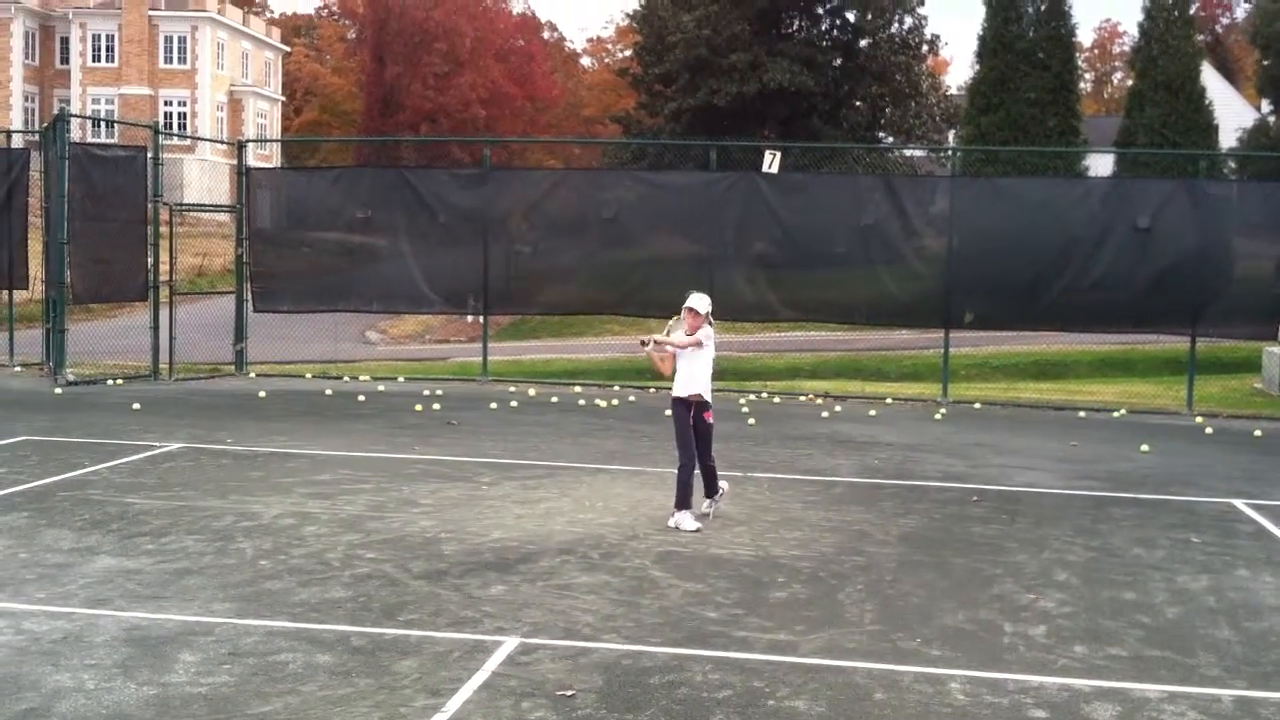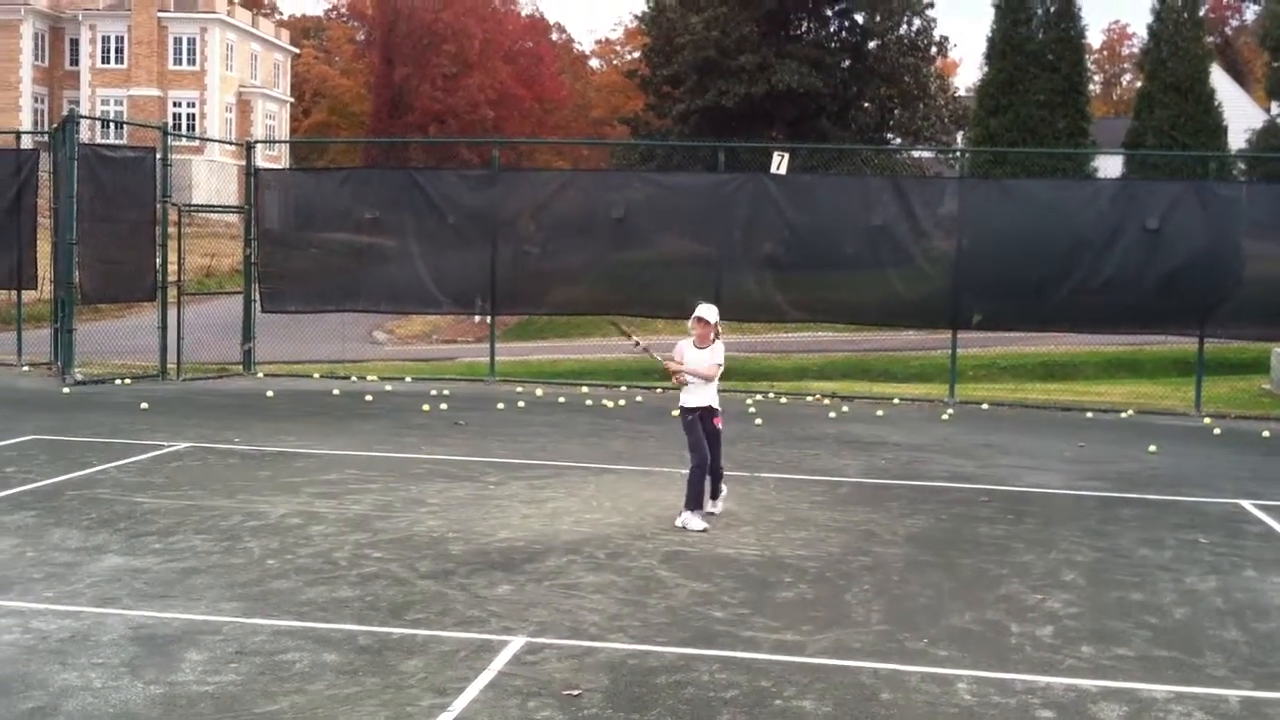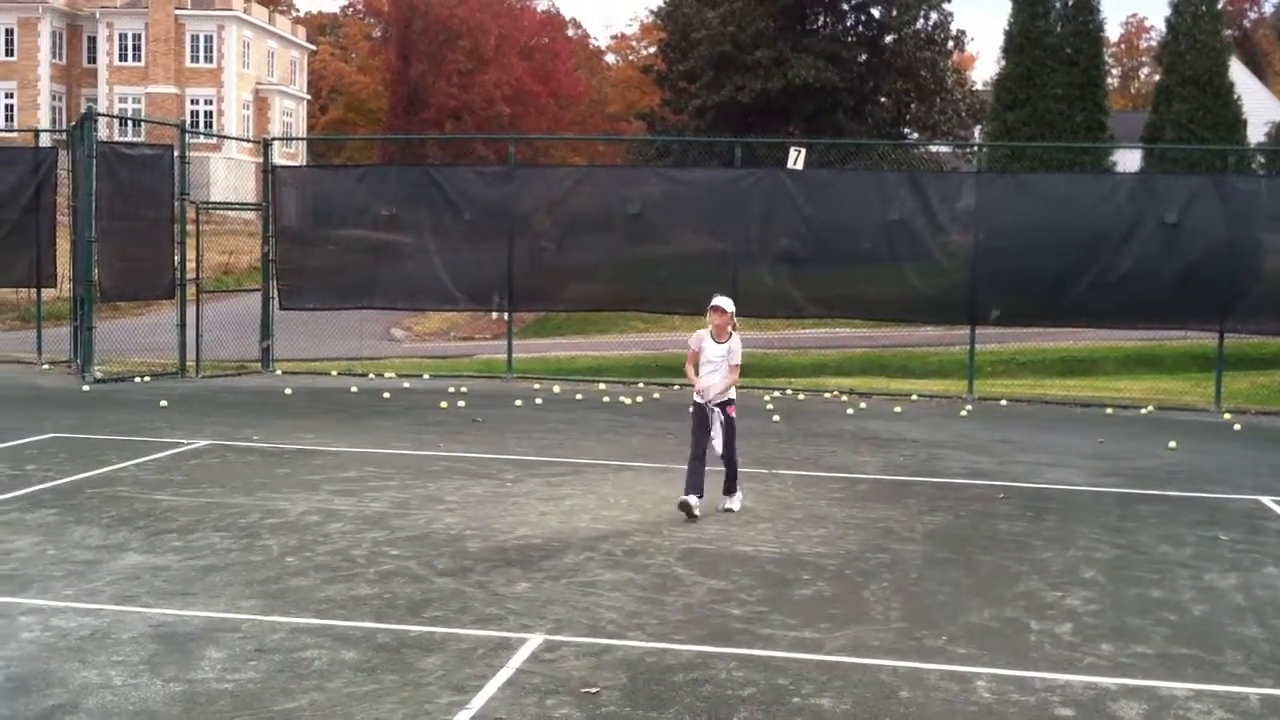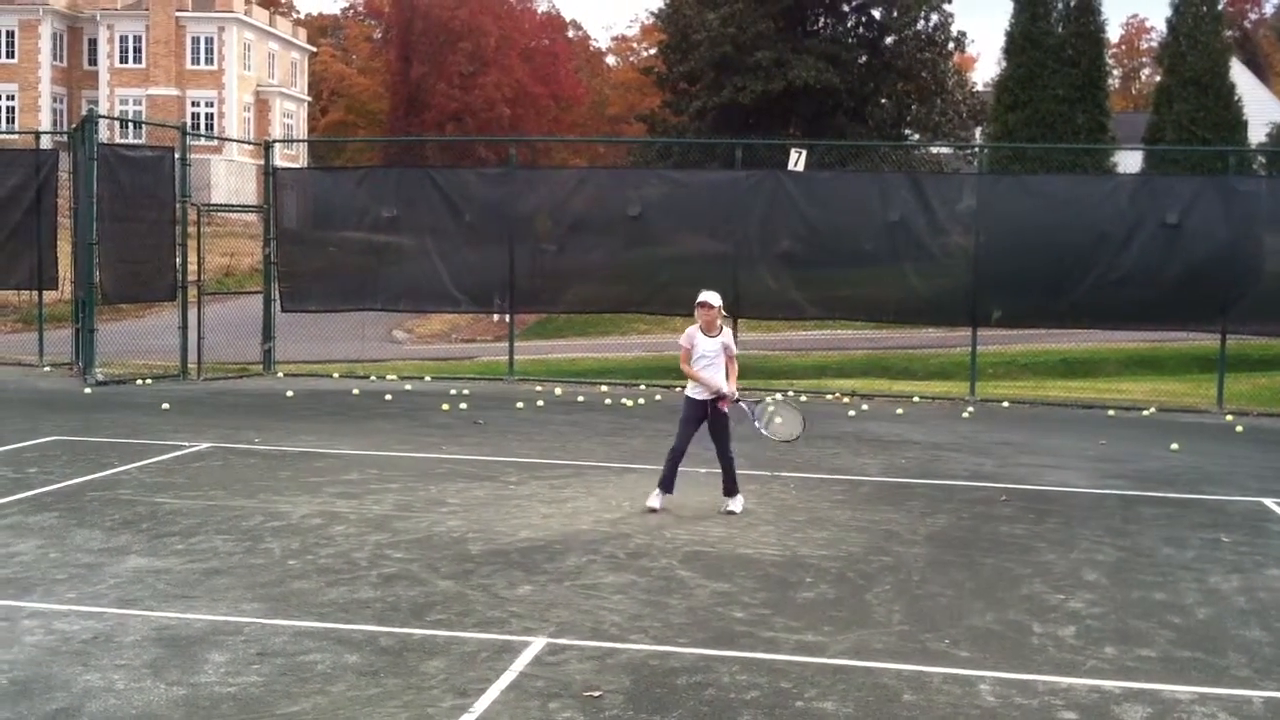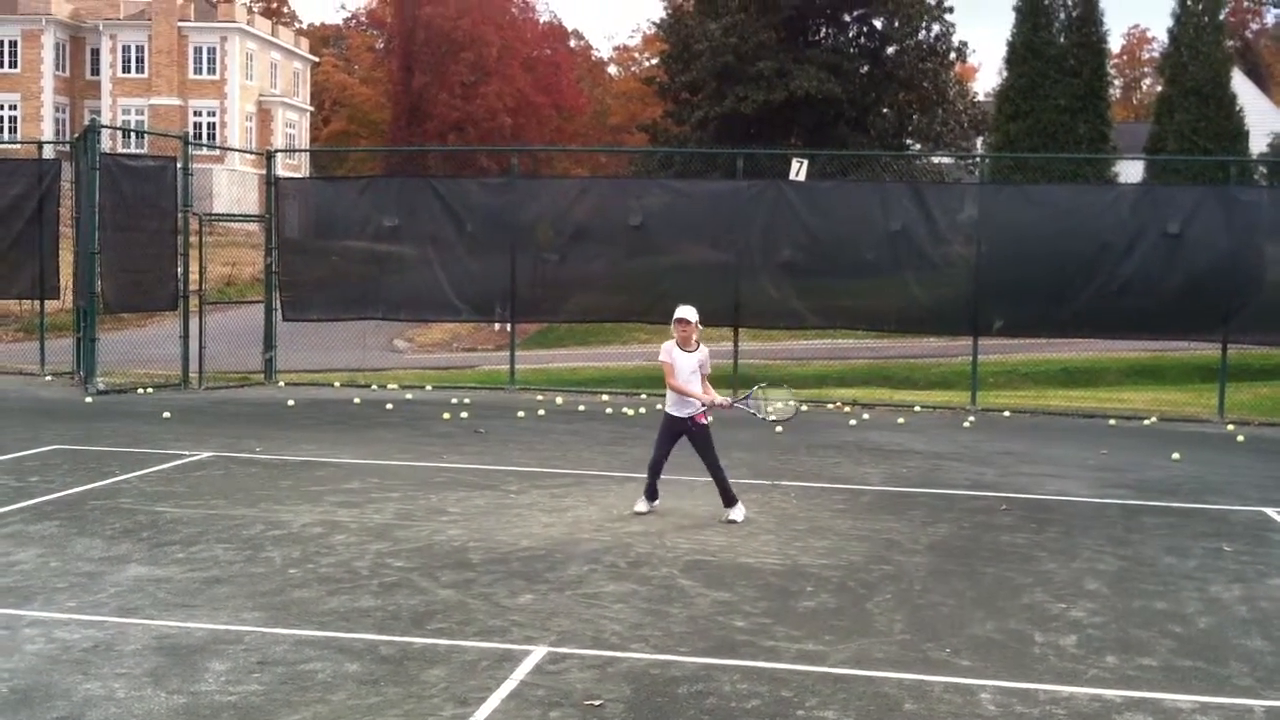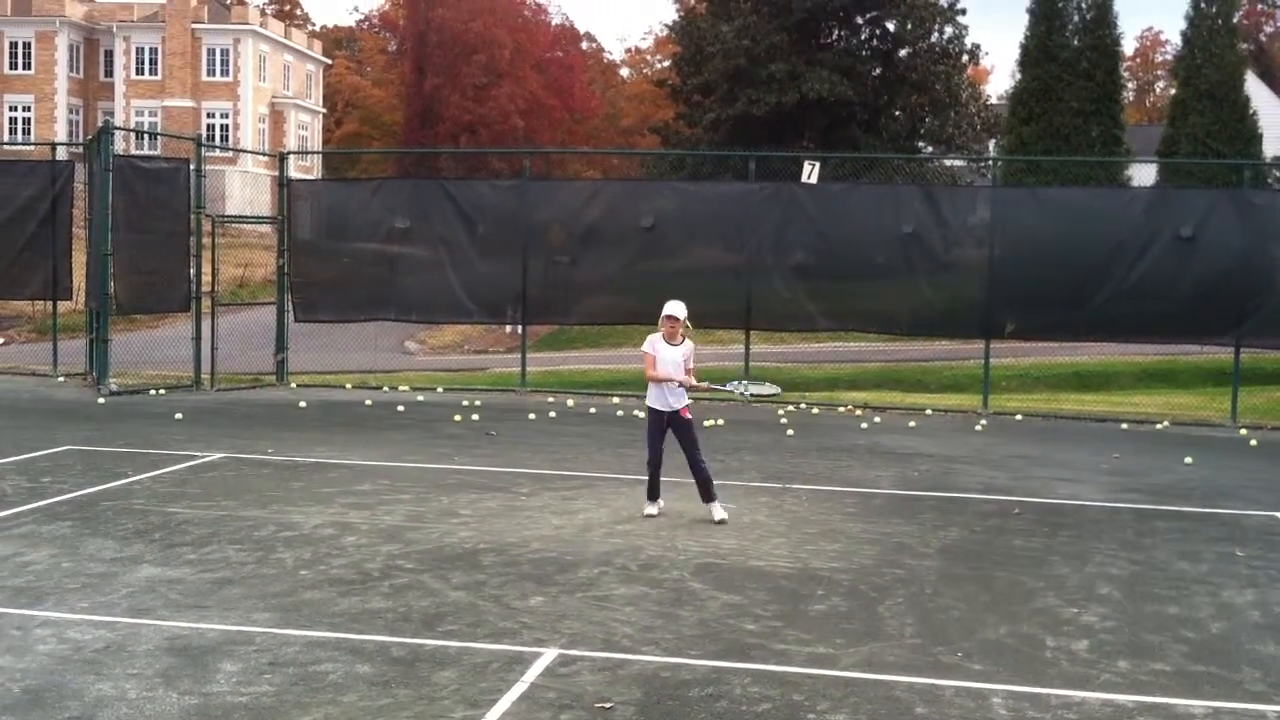
dt=0.2s
person 1, frame 1
left shoulder: (706, 332)
right shoulder: (675, 338)
left elbow: (684, 343)
right elbow: (667, 372)
left wrist: (659, 339)
right wrist: (652, 352)
left hip: (702, 402)
right hip: (680, 401)
left knee: (705, 457)
right knee: (687, 458)
left ankle: (714, 492)
right ankle: (681, 512)
person 1, frame 2
left shoulder: (717, 346)
right shoulder: (683, 346)
left elbow: (711, 374)
left wrist: (682, 368)
right wrist: (679, 377)
left hip: (710, 409)
right hip: (688, 409)
left knee: (714, 462)
right knee: (701, 460)
left ankle: (716, 494)
right ankle: (691, 513)
person 1, frame 3
left shoulder: (734, 341)
right shoulder: (700, 336)
left elbow: (734, 376)
right elbow: (689, 366)
left wrist: (717, 391)
right wrist: (697, 384)
left hip: (725, 402)
right hip: (702, 402)
left knee: (729, 454)
right knee: (697, 451)
left ankle: (731, 494)
right ankle: (691, 498)
person 1, frame 4
left shoulder: (726, 335)
right shoulder: (691, 333)
left elbow: (732, 363)
right elbow: (684, 366)
left wrist: (732, 386)
right wrist: (708, 382)
left hip: (718, 400)
right hip: (695, 398)
left knee: (724, 451)
right knee: (678, 447)
left ankle: (733, 495)
right ankle: (661, 491)
person 1, frame 5
left shoulder: (702, 352)
right shoulder: (669, 348)
right elbow: (671, 383)
left wrist: (715, 397)
right wrist: (698, 396)
left hip: (696, 414)
right hip: (672, 414)
left knee: (712, 462)
right knee: (656, 461)
left ankle: (733, 505)
right ankle: (649, 498)
person 1, frame 6
left shoulder: (688, 345)
right shoulder: (653, 340)
left elbow: (690, 374)
right elbow: (650, 374)
left wrist: (696, 383)
right wrist: (676, 378)
left hip: (680, 407)
right hip: (657, 407)
left knee: (695, 457)
right knee: (654, 458)
left ankle: (711, 502)
right ankle: (652, 500)
